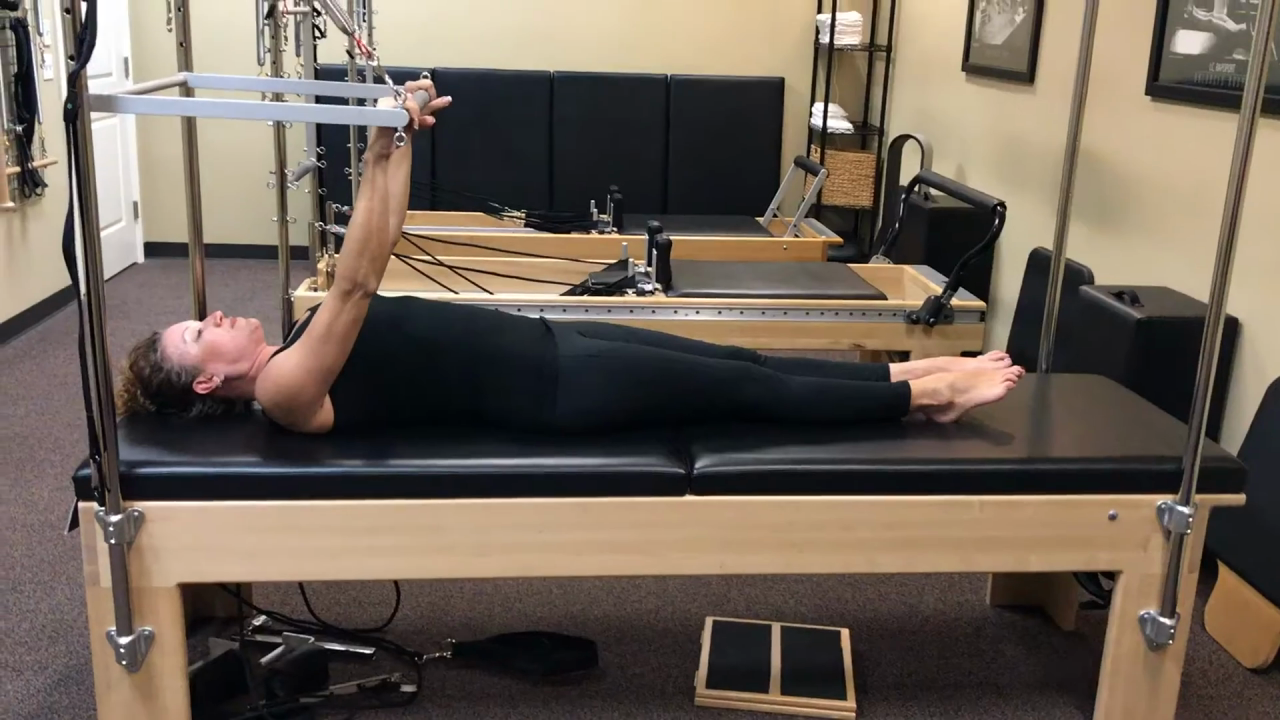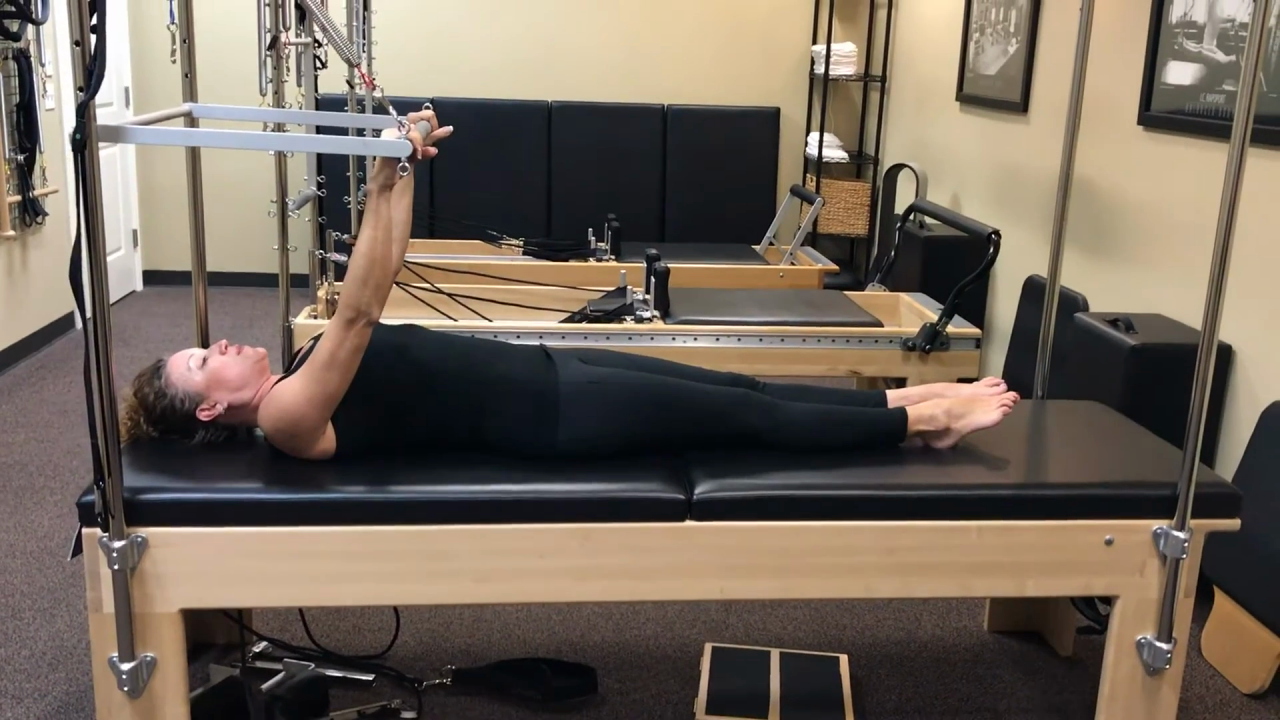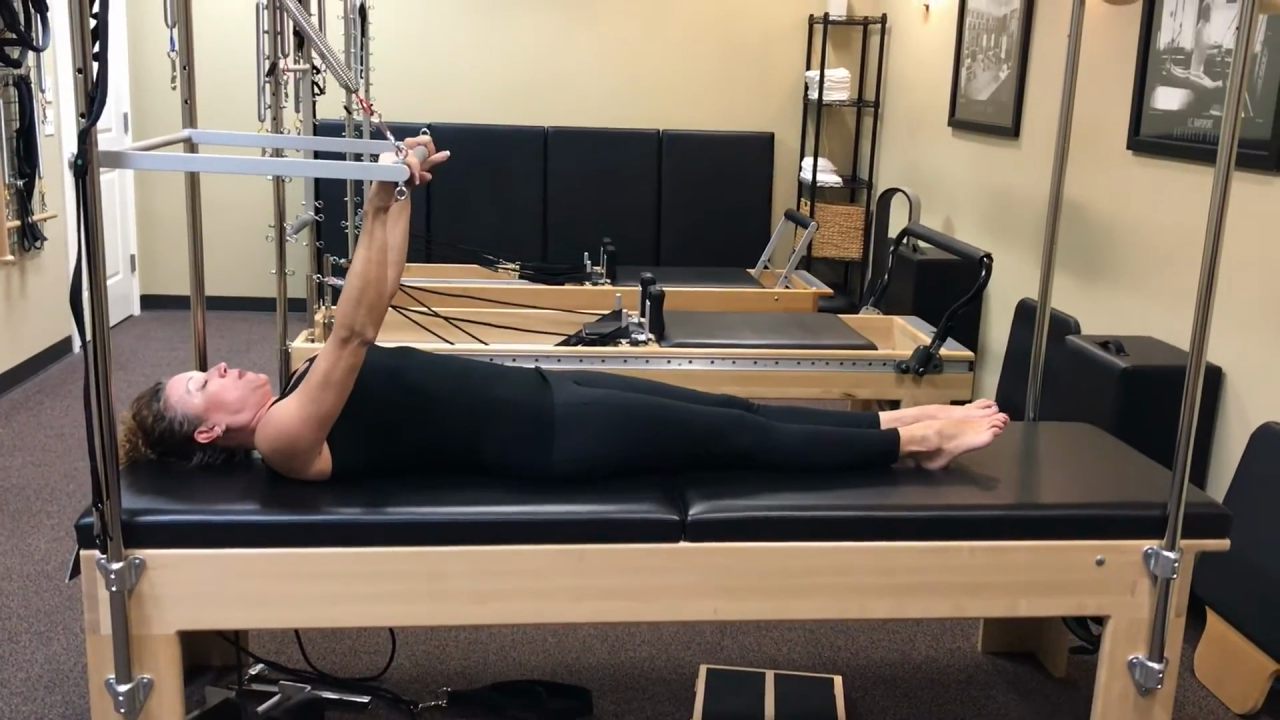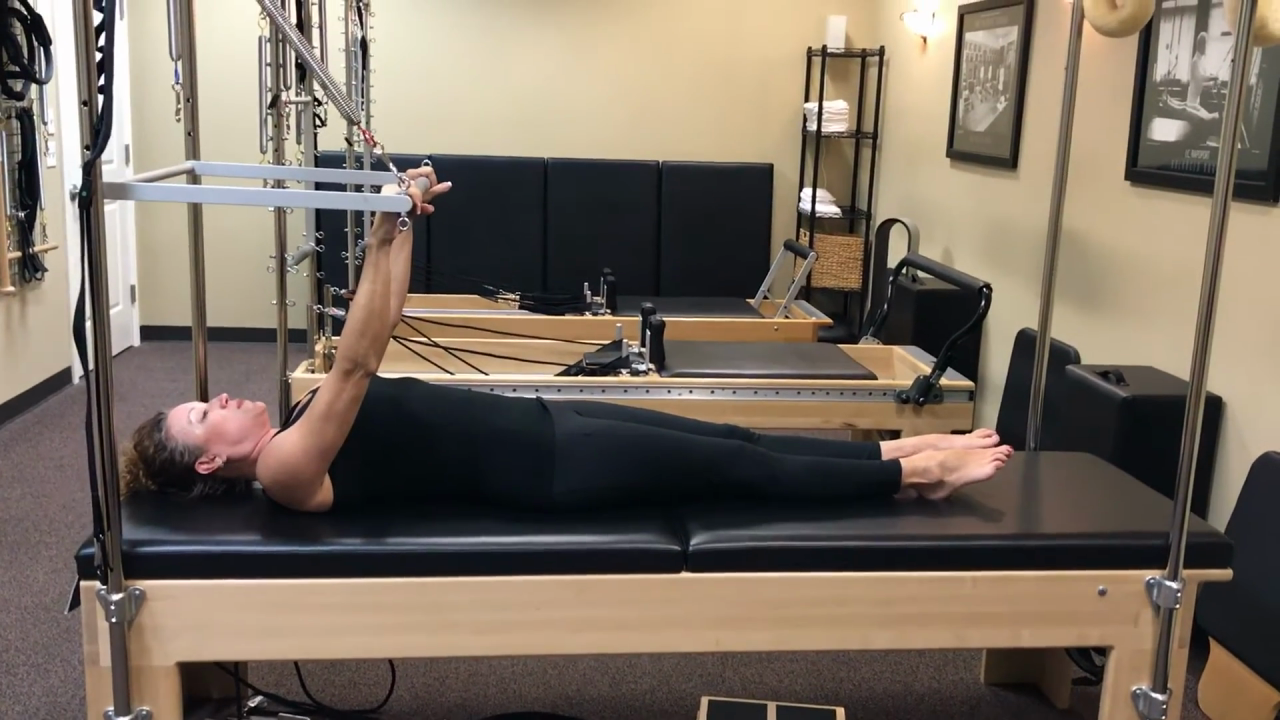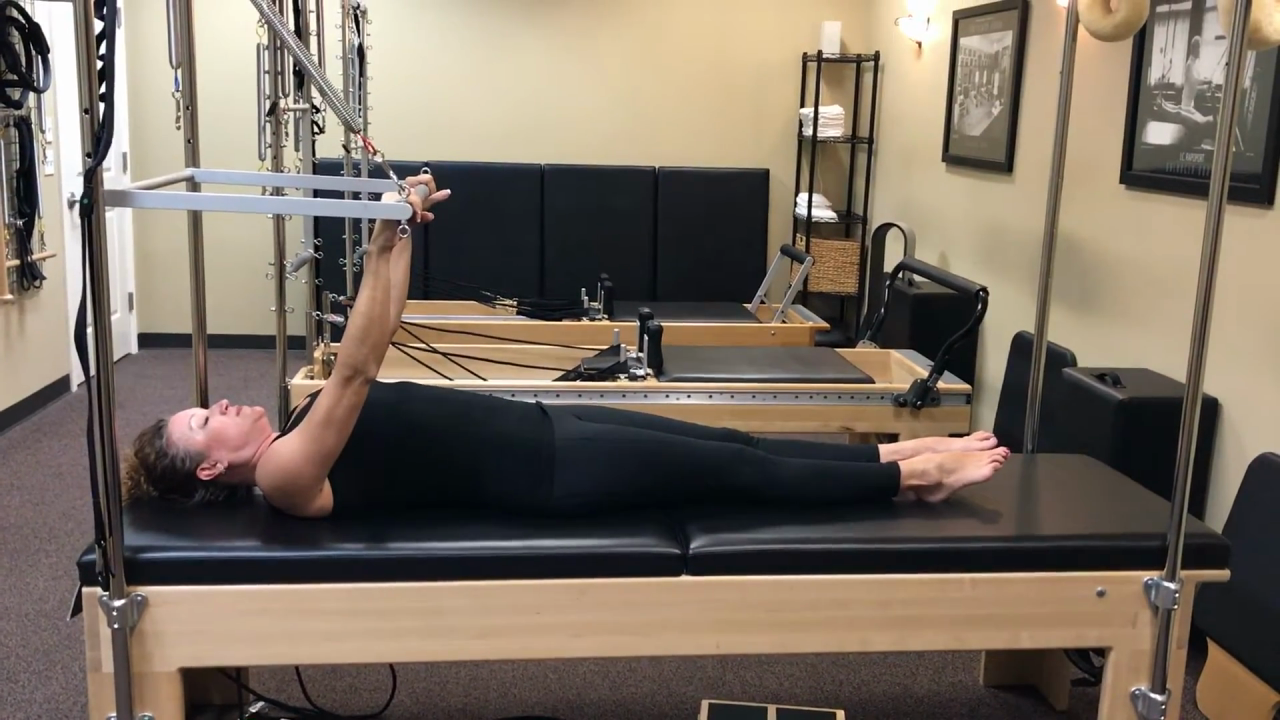
dt=1s
person 1, frame 1
left shoulder: (296, 351)
right shoulder: (285, 391)
left elbow: (380, 249)
right elbow: (357, 281)
left wrist: (397, 142)
right wrist: (379, 153)
left hip: (540, 345)
right hip: (542, 390)
left knee: (734, 363)
right knee: (743, 391)
left ankle: (903, 374)
right ankle: (924, 399)
person 1, frame 2
left shoulder: (300, 375)
right shoulder: (289, 419)
left elbow: (380, 278)
right elbow: (360, 308)
left wrist: (399, 169)
right wrist: (382, 182)
left hip: (541, 370)
right hip: (543, 416)
left knee: (735, 387)
right knee: (744, 418)
left ankle: (906, 399)
right ankle: (921, 423)
person 1, frame 3
left shoulder: (296, 397)
right shoulder: (287, 440)
left elbow: (373, 305)
right elbow: (353, 330)
left wrist: (398, 193)
right wrist: (376, 206)
left hip: (535, 394)
right hip: (537, 439)
left knee: (727, 410)
right knee: (735, 437)
left ankle: (900, 421)
right ankle: (912, 444)
person 1, frame 4
left shoulder: (299, 428)
right shoulder: (286, 471)
left elbow: (372, 341)
right elbow: (356, 362)
left wrist: (400, 226)
right wrist: (380, 239)
left hip: (536, 425)
right hip: (538, 470)
left knee: (727, 440)
right knee: (732, 468)
left ankle: (895, 453)
right ankle: (912, 477)
person 1, frame 5
left shoulder: (297, 434)
right shoulder: (286, 476)
left elbow: (377, 339)
right elbow: (356, 367)
left wrist: (398, 233)
right wrist: (383, 245)
left hip: (536, 428)
right hip: (538, 474)
left knee: (726, 444)
right knee: (733, 472)
left ankle: (893, 455)
right ankle: (913, 478)
